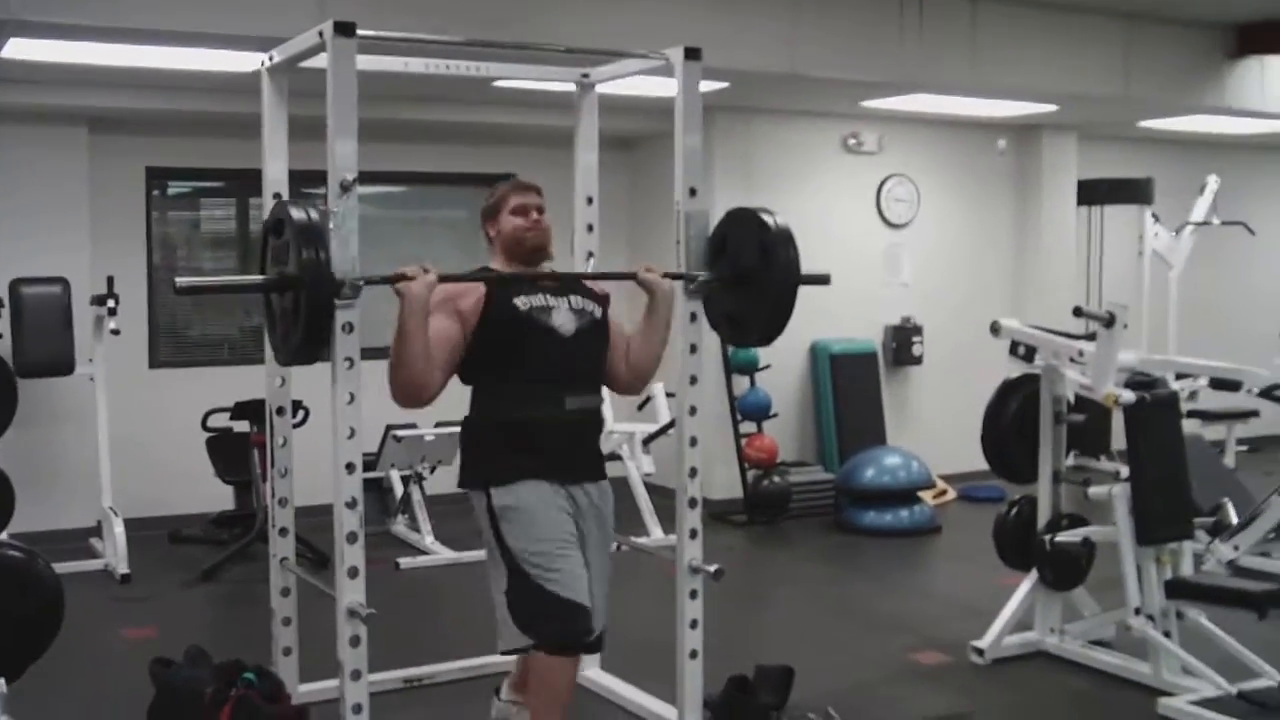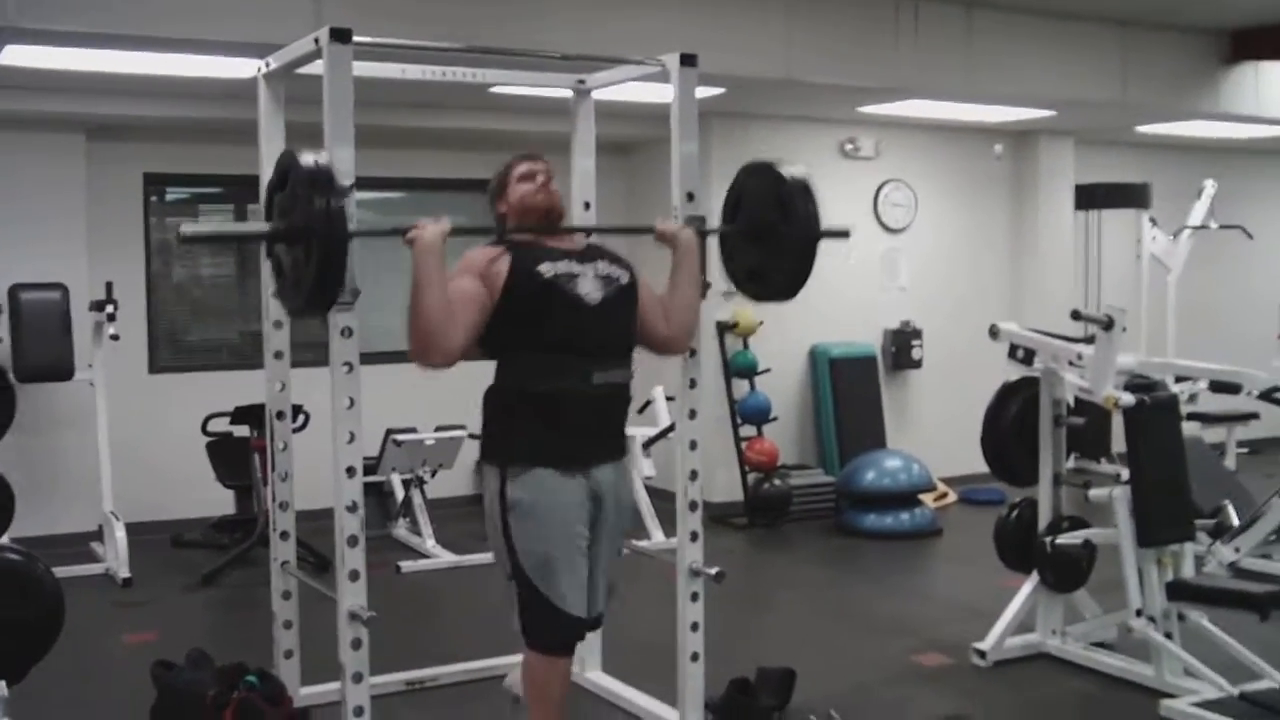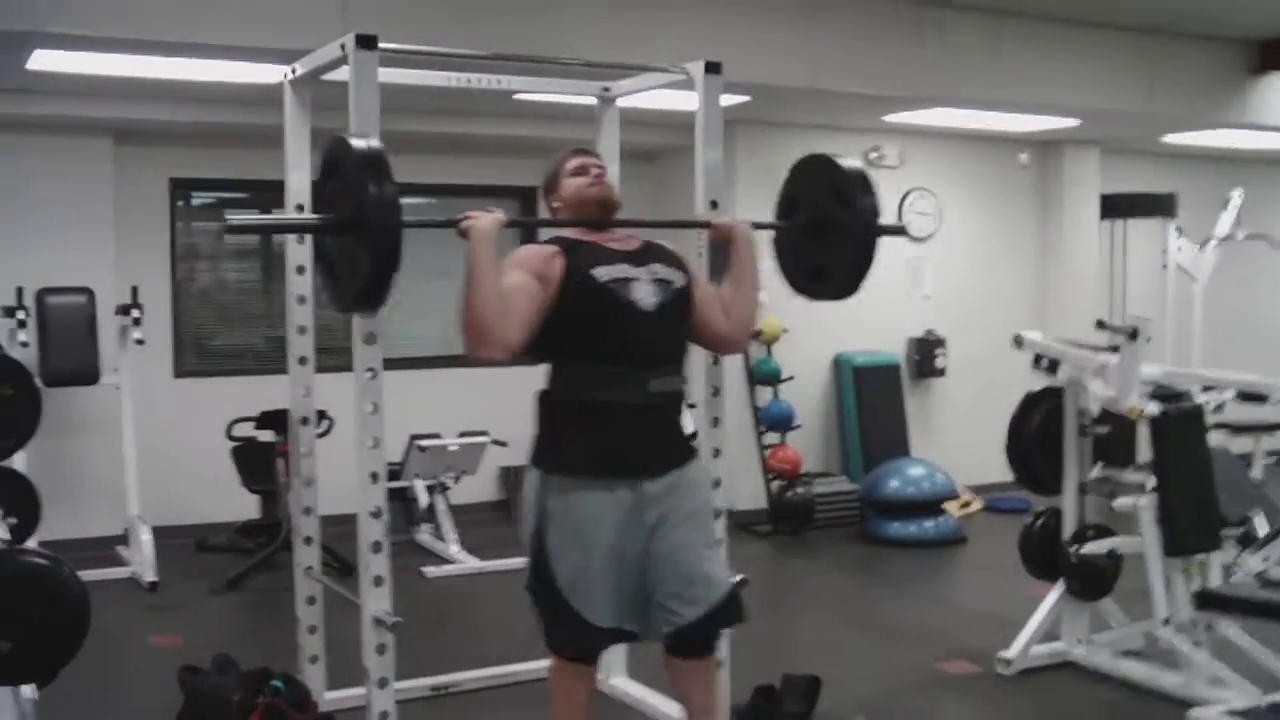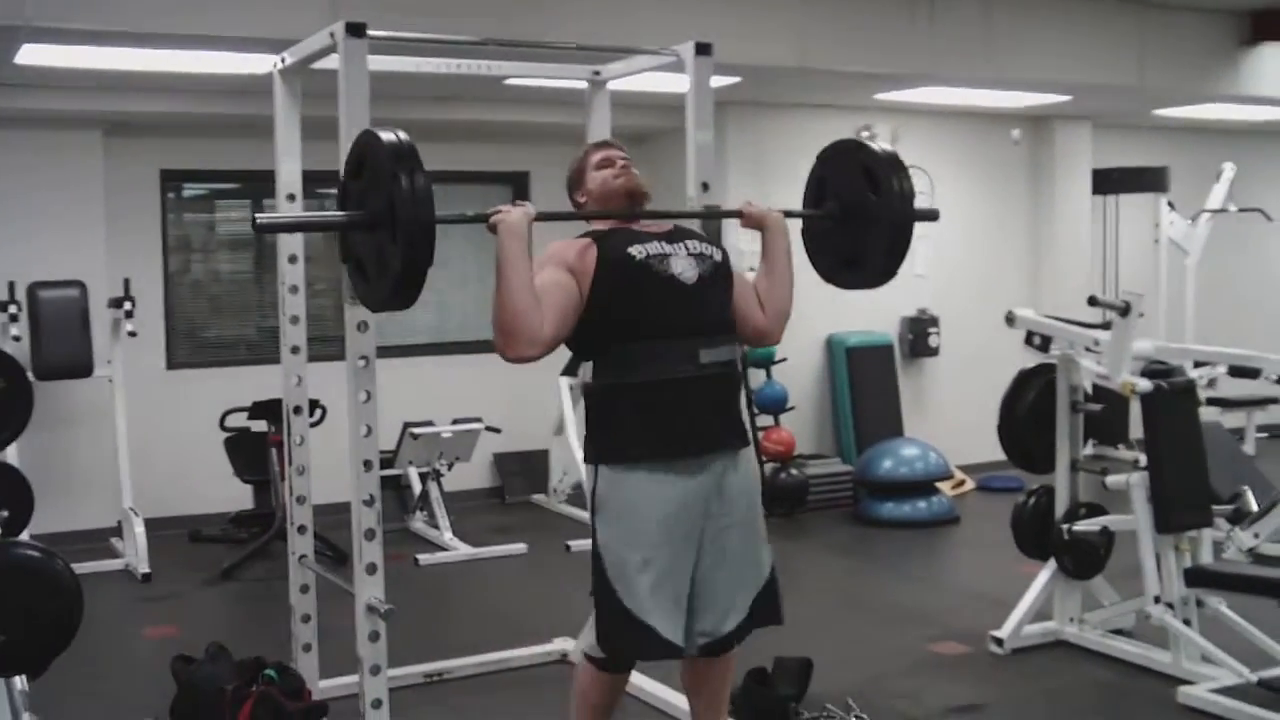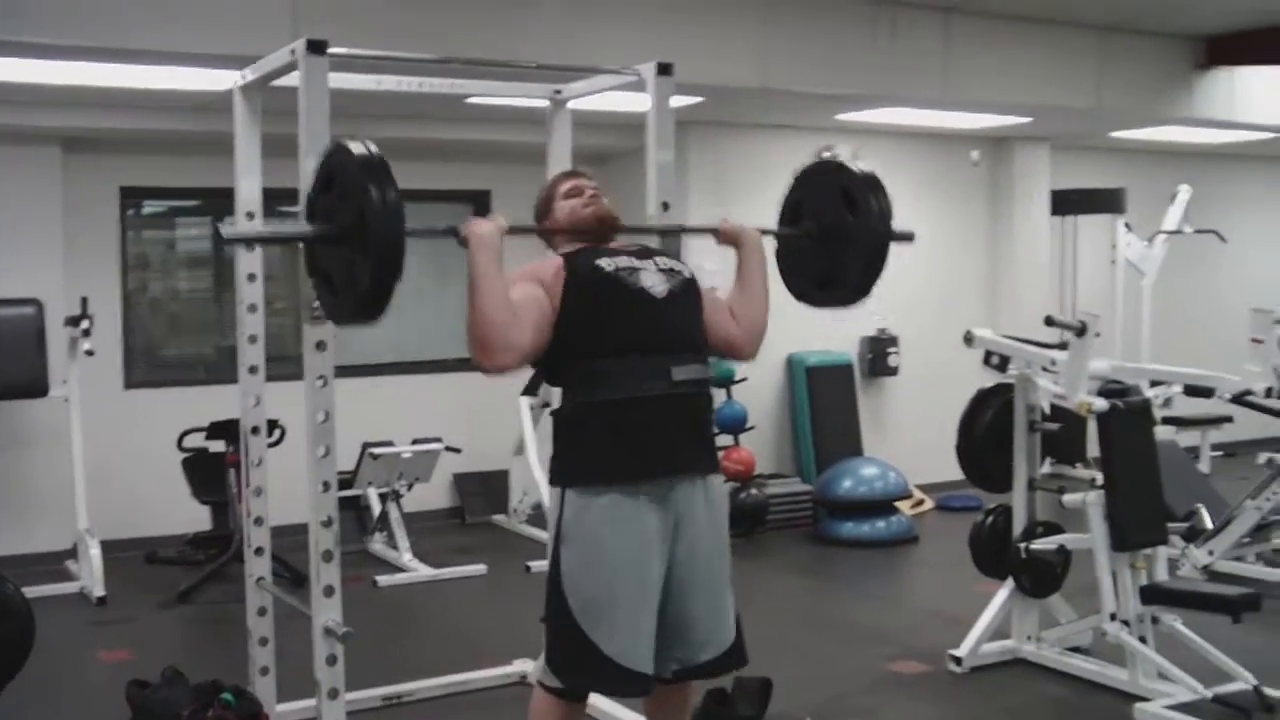
dt=0.3s
person 1, frame 1
left shoulder: (587, 293)
right shoulder: (467, 297)
left elbow: (631, 377)
right elbow: (413, 391)
left wrist: (661, 301)
right wrist: (414, 307)
left hip: (586, 474)
right hip: (513, 477)
left knee: (579, 620)
right knee: (563, 617)
person 1, frame 2
left shoulder: (610, 260)
right shoulder: (492, 263)
left elbow: (673, 334)
right elbow: (435, 348)
left wrist: (686, 250)
right wrist: (429, 254)
left hip: (606, 454)
right hip: (531, 459)
left knee: (581, 604)
right knee: (556, 614)
person 1, frame 3
left shoulder: (666, 260)
right shoulder: (544, 262)
left elbow: (732, 334)
right elbow: (491, 343)
left wrist: (740, 245)
right wrist: (483, 243)
left hip: (670, 466)
right hip: (582, 474)
left knee: (698, 619)
right knee: (582, 631)
person 1, frame 4
left shoulder: (701, 244)
right shoulder: (578, 255)
left elbow: (765, 326)
right elbow: (521, 341)
left wrist: (774, 232)
right wrist: (512, 237)
left hip: (725, 455)
right hip: (636, 463)
left knee: (723, 623)
right knee: (625, 630)
person 1, frame 5
left shoulder: (670, 268)
right shoulder: (548, 278)
left elbow: (744, 337)
right elbow: (497, 348)
left wrist: (748, 247)
right wrist: (485, 251)
left hip: (694, 478)
right hip: (603, 485)
left knee: (686, 648)
right knee: (575, 658)
